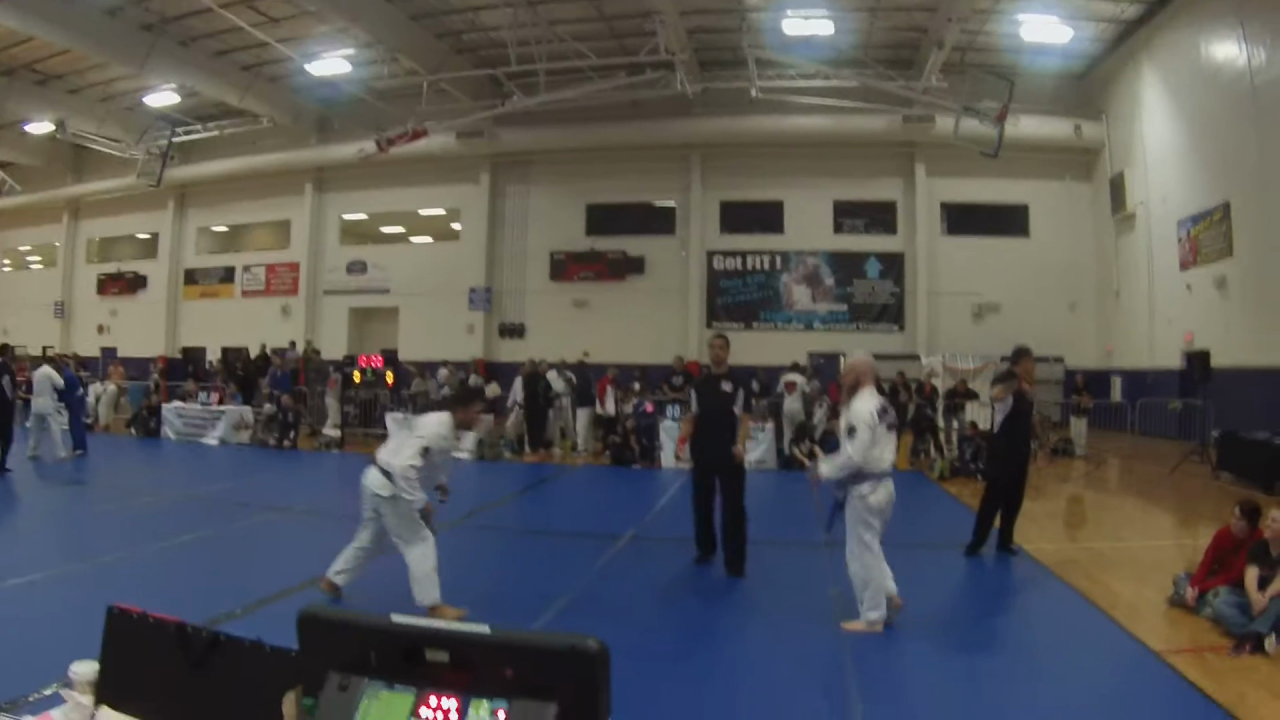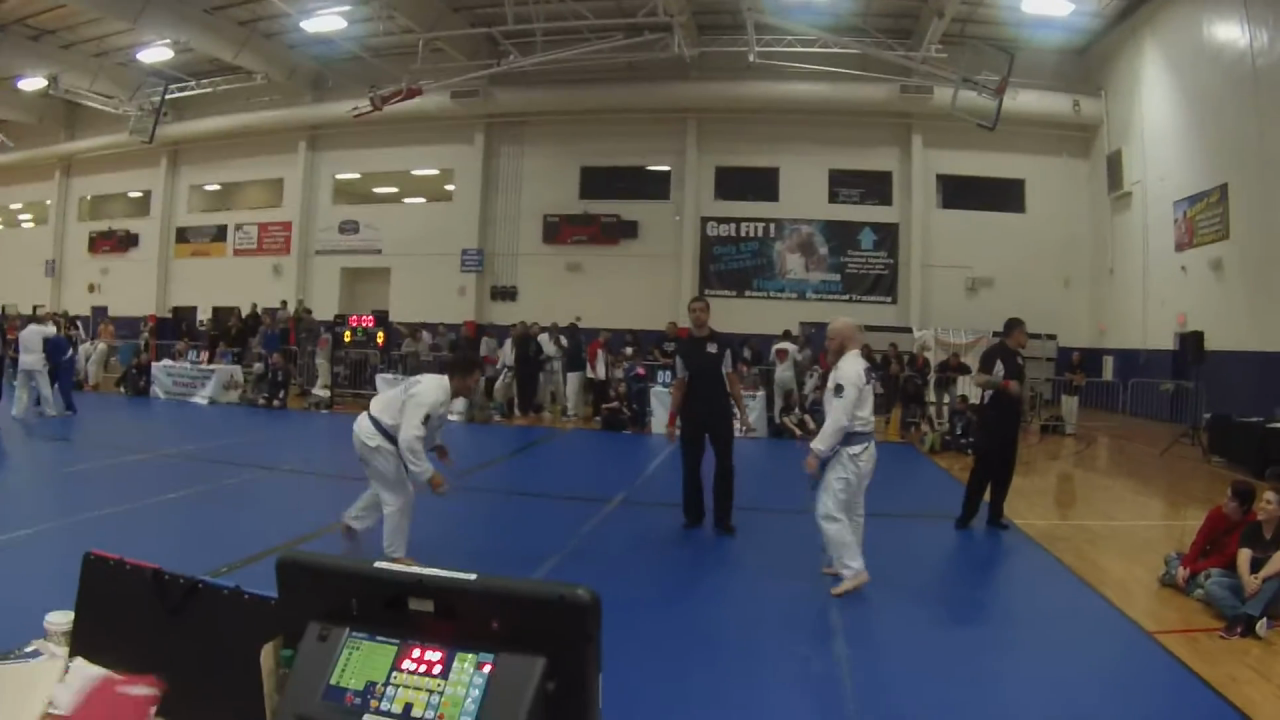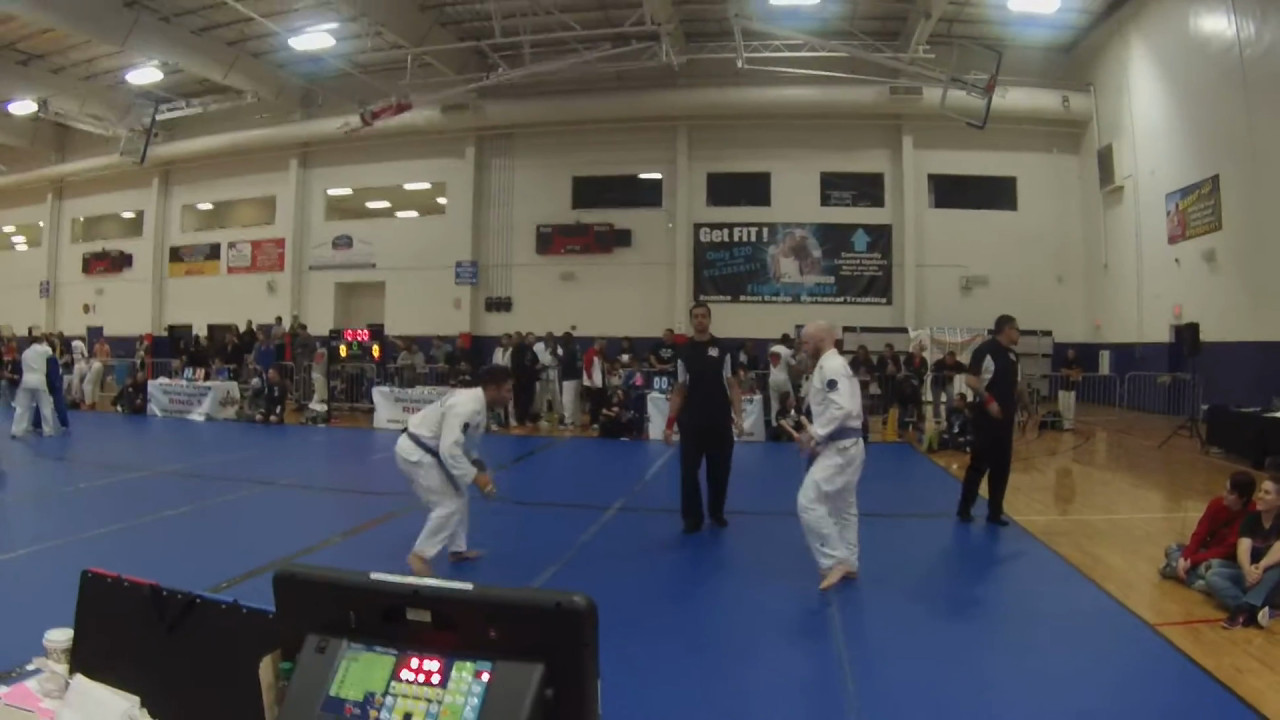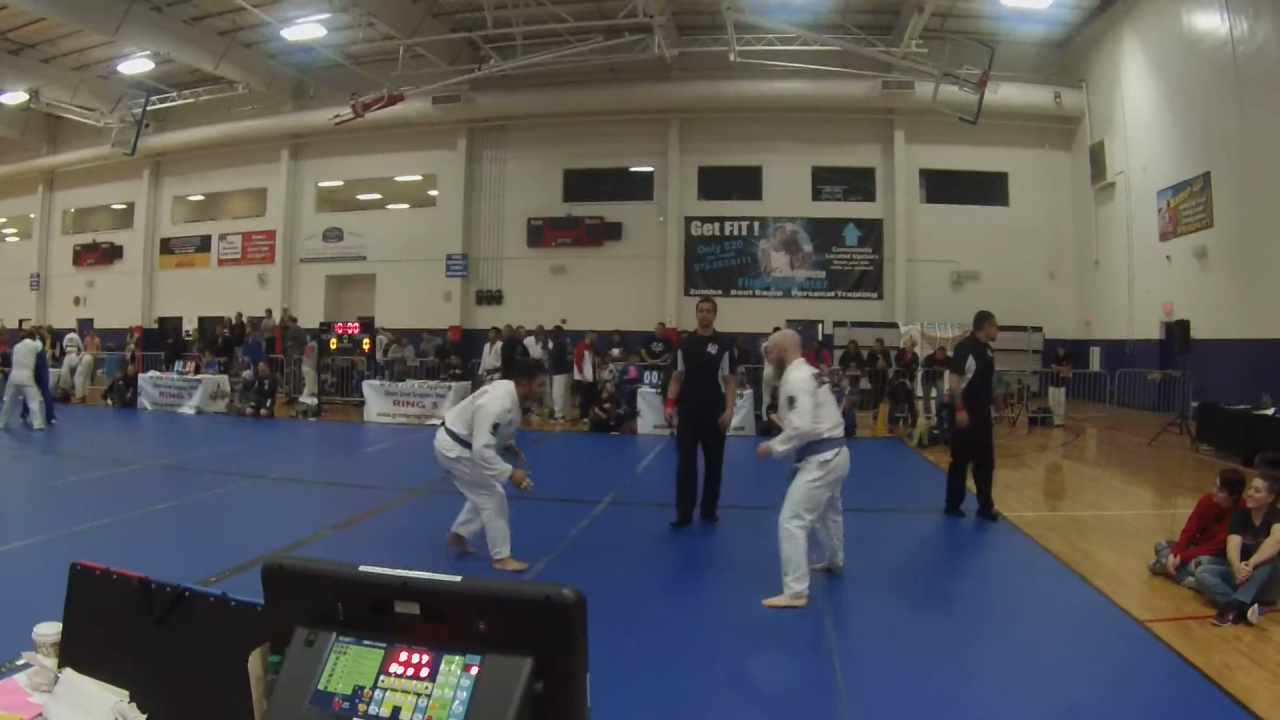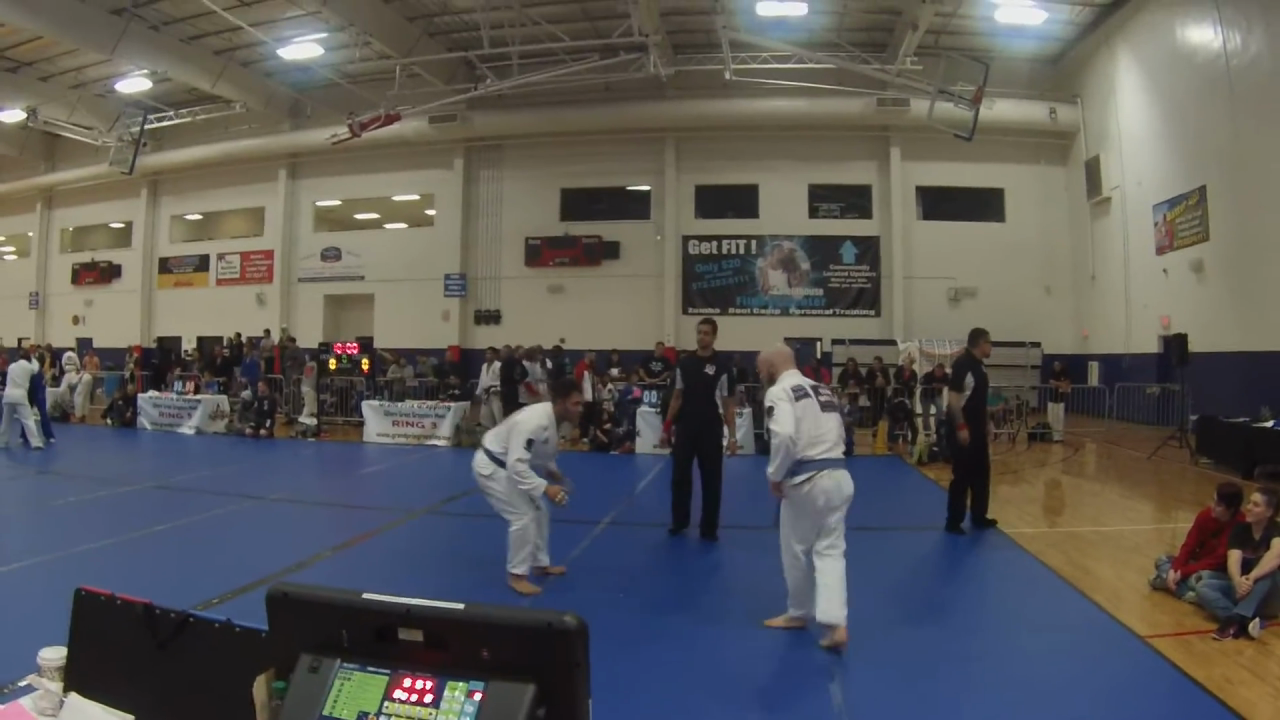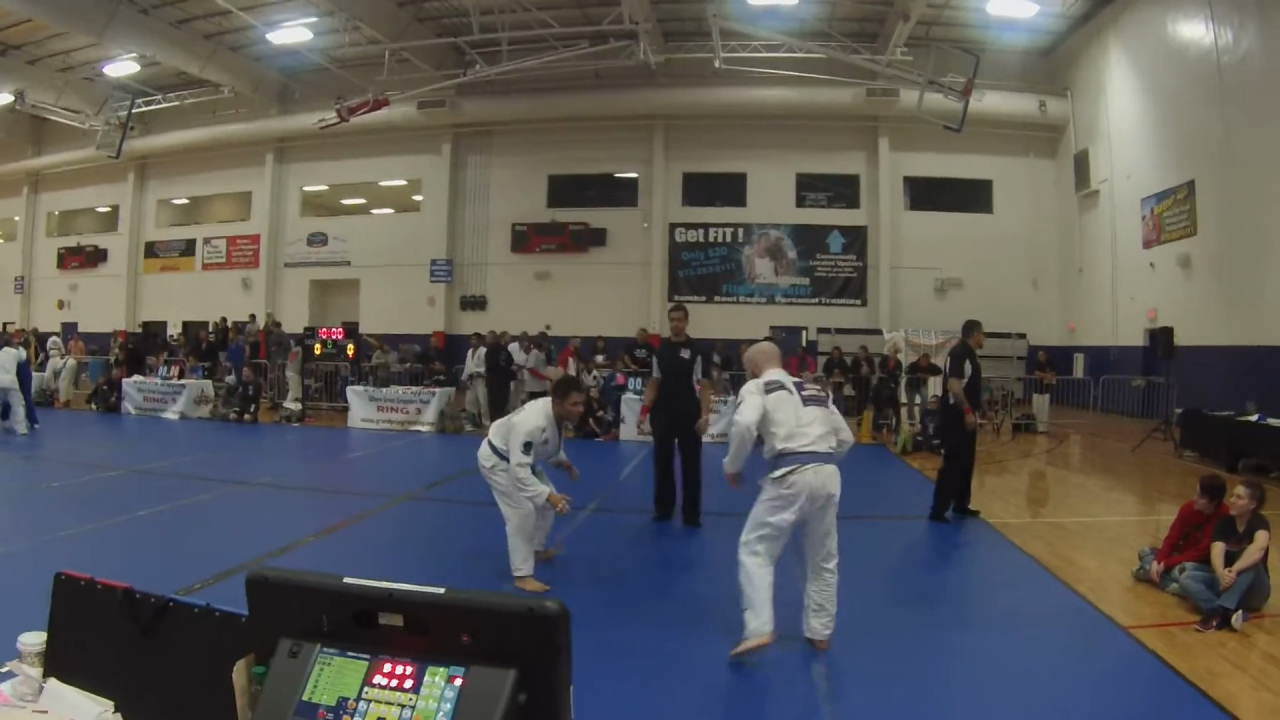
dt=0.4s
person 1, frame 1
left shoulder: (859, 408)
right shoulder: (883, 405)
left elbow: (853, 456)
left wrist: (823, 469)
right wrist: (833, 463)
left hip: (864, 489)
right hip: (883, 484)
left knee: (862, 554)
right knee: (869, 549)
left ankle: (873, 617)
right ankle: (889, 595)
person 1, frame 2
left shoulder: (846, 369)
right shoulder: (862, 367)
left elbow: (839, 418)
left wrist: (816, 450)
right wrist: (825, 439)
left hip: (850, 451)
right hip: (862, 447)
left knee: (829, 513)
right knee: (851, 510)
left ankle: (854, 570)
right ankle: (848, 565)
person 1, frame 3
left shoulder: (830, 365)
right shoulder: (832, 365)
left elbow: (841, 408)
left wrist: (813, 433)
right wrist: (816, 435)
left hip: (840, 447)
right hip: (848, 444)
left knee: (810, 503)
right knee: (844, 508)
left ankle: (836, 561)
right ankle: (847, 563)
person 1, frame 4
left shoulder: (795, 379)
right shoulder: (813, 374)
left elbow: (801, 427)
left wrist: (773, 447)
right wrist: (782, 443)
left hip: (821, 458)
right hip: (838, 452)
left knee: (793, 521)
right knee: (828, 511)
left ankle: (795, 592)
right ankle: (835, 559)
person 1, frame 5
left shoulder: (779, 392)
right shoulder: (824, 391)
left elbow: (784, 436)
left wrist: (775, 475)
left hip: (807, 480)
right hip: (840, 476)
left knee: (795, 551)
right knee: (830, 551)
left ankle: (798, 614)
right ankle: (835, 624)
person 1, frame 6
left shoulder: (756, 388)
right shoulder: (815, 390)
left elbow: (743, 425)
right elbow: (845, 437)
left wrist: (732, 467)
left hip: (790, 478)
right hip: (827, 475)
left knee: (755, 550)
right knee: (822, 559)
left ankle: (759, 630)
right ankle: (819, 631)
person 2, frame 1
left shoulder: (737, 383)
right shoulder: (699, 384)
left elbow: (743, 420)
right elbow: (691, 418)
left wrist: (740, 445)
right wrist: (683, 441)
left hip: (729, 454)
right hip: (702, 453)
left knee: (733, 507)
right knee: (702, 504)
left ankle: (734, 562)
right ankle: (706, 549)
person 2, frame 2
left shoulder: (722, 344)
right shoulder: (684, 348)
left elbow: (732, 380)
right elbow: (679, 386)
left wrist: (743, 412)
right wrist: (672, 420)
left hip: (720, 412)
right hip: (692, 413)
left knee: (724, 464)
right knee: (691, 466)
left ankle: (723, 519)
right ankle: (693, 515)
person 2, frame 3
left shoulder: (723, 349)
right shoulder: (685, 353)
left elbow: (732, 385)
right elbow: (679, 390)
left wrist: (738, 415)
right wrist: (670, 423)
left hip: (720, 419)
right hip: (692, 419)
left knee: (720, 468)
right knee: (689, 470)
left ankle: (716, 512)
right ankle: (693, 519)
person 2, frame 4
left shoulder: (723, 345)
right shoulder: (685, 344)
left elbow: (729, 382)
right elbow: (676, 378)
left wrist: (729, 410)
right wrist: (670, 404)
left hip: (714, 413)
right hip: (688, 411)
left knee: (713, 463)
right knee: (686, 462)
left ankle: (708, 509)
right ankle: (684, 513)
person 2, frame 5
left shoulder: (722, 366)
right shoulder: (684, 363)
left elbow: (728, 404)
right elbow: (676, 397)
left wrist: (732, 436)
right wrist: (666, 427)
left hip: (710, 430)
right hip: (685, 428)
left knee: (711, 480)
right knee: (679, 476)
left ankle: (708, 528)
right ankle: (679, 521)
person 2, frame 6
left shoulder: (696, 351)
right shoulder: (661, 351)
left elbow: (704, 387)
right elbow: (653, 384)
left wrist: (705, 415)
right wrist: (644, 410)
left hip: (689, 416)
right hip: (663, 415)
left knee: (691, 465)
right knee: (663, 463)
left ankle: (691, 514)
right ankle: (663, 509)
person 3, frame 1
left shoulder: (443, 425)
right shoulder: (435, 431)
right elbow: (404, 468)
left wrist: (440, 482)
right wrist: (420, 503)
left hip: (376, 480)
right hip: (387, 486)
left knee: (367, 539)
right knee: (420, 544)
left ankle: (333, 581)
right ankle: (434, 606)
person 3, frame 2
left shoulder: (439, 386)
right shoulder: (431, 396)
right elbow: (409, 439)
left wrist: (436, 444)
right wrist: (429, 475)
left hip: (372, 430)
right hip: (374, 437)
left knee: (386, 489)
right knee: (399, 496)
left ankle: (352, 522)
right ankle: (395, 556)
person 3, frame 3
left shoulder: (476, 402)
right shoulder: (466, 407)
left elbow: (463, 440)
right elbow: (449, 449)
left wrist: (475, 461)
right wrist: (474, 476)
left hip: (423, 450)
right hip: (414, 453)
left knee: (457, 498)
right knee: (450, 504)
left ankle: (457, 549)
right ankle: (420, 555)
person 3, frame 4
left shoulder: (509, 390)
right shoulder: (496, 405)
right elbow: (482, 451)
left wrist: (508, 446)
right wrist: (511, 473)
left hip: (462, 442)
right hip: (454, 448)
left knee: (484, 493)
right knee: (493, 498)
left ankle: (458, 534)
right ankle: (501, 557)
person 3, frame 5
left shoulder: (554, 416)
right shoulder: (532, 423)
left elbow: (545, 448)
right elbow: (517, 466)
left wrist: (551, 470)
right wrist: (545, 488)
left hip: (510, 464)
right hip: (491, 467)
left knee: (538, 511)
right knee: (523, 517)
left ankle: (540, 563)
right ankle: (517, 574)
person 3, frame 6
left shoulder: (562, 414)
right shoulder: (530, 423)
left elbow: (554, 441)
right elbow: (519, 471)
left wrist: (563, 459)
right wrist: (548, 495)
left hip: (521, 458)
right hip: (498, 460)
left knee: (546, 504)
right knee: (522, 511)
left ankle: (537, 547)
right ankle: (522, 574)
person 4, frame 1
left shoulder: (1027, 385)
right shoulder: (1004, 380)
right elbow: (995, 395)
right wrist: (1020, 385)
left hip: (1021, 447)
right hip: (1002, 447)
left knee: (1015, 496)
right knee: (994, 494)
left ankle: (1005, 540)
right ankle: (976, 542)
person 4, frame 2
left shoulder: (1018, 358)
right shoulder: (994, 353)
right elbow: (979, 380)
left wrist: (1023, 416)
right wrist: (1005, 384)
left hip: (1011, 421)
right hip: (992, 420)
left knee: (1005, 470)
right knee: (983, 468)
left ankle: (995, 515)
right ankle: (966, 515)
person 4, frame 3
left shoulder: (1012, 355)
right shoulder: (985, 350)
left elbow: (1017, 386)
right elbow: (971, 380)
right wrist: (989, 400)
left hip: (1006, 417)
right hip: (986, 417)
left knee: (1002, 466)
right knee: (979, 463)
left ankle: (994, 512)
right ankle: (964, 508)
person 4, frame 4
left shoulder: (987, 349)
right shoulder: (965, 347)
right elbow: (954, 380)
right wrist: (959, 409)
left hip: (983, 413)
right hip: (966, 414)
left knee: (986, 460)
right knee: (961, 459)
left ankle: (985, 506)
right ankle: (952, 505)
person 4, frame 5
left shoulder: (979, 364)
right shoulder: (962, 364)
right elbow: (953, 398)
left wrist: (985, 424)
right wrist: (960, 427)
left hip: (977, 428)
right hip: (963, 429)
left knee: (981, 473)
right knee: (962, 476)
left ankle: (978, 516)
right ankle: (953, 522)
person 4, frame 6
left shoulder: (969, 354)
right shoulder: (959, 353)
right elbow: (953, 386)
right wrist: (968, 411)
left hip: (965, 416)
right hip: (955, 417)
left knee: (966, 462)
right knee: (952, 464)
left ankle: (960, 505)
right ankle: (938, 510)
